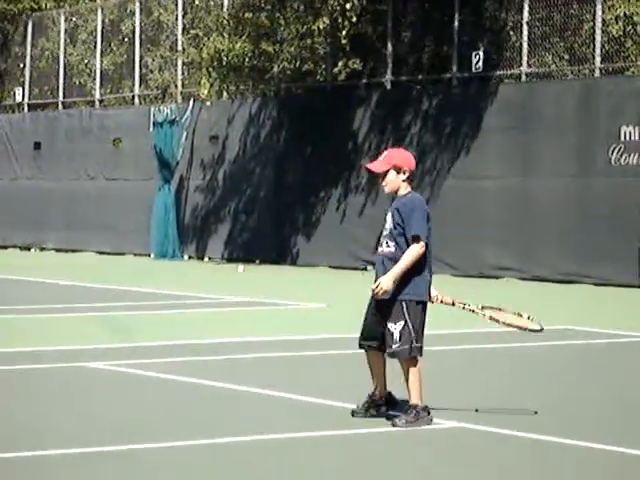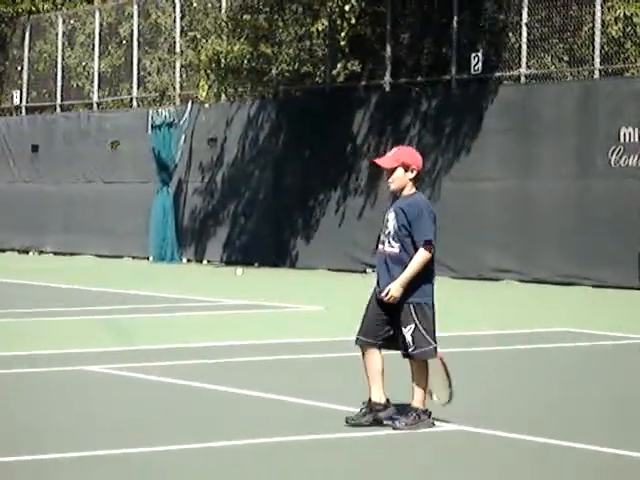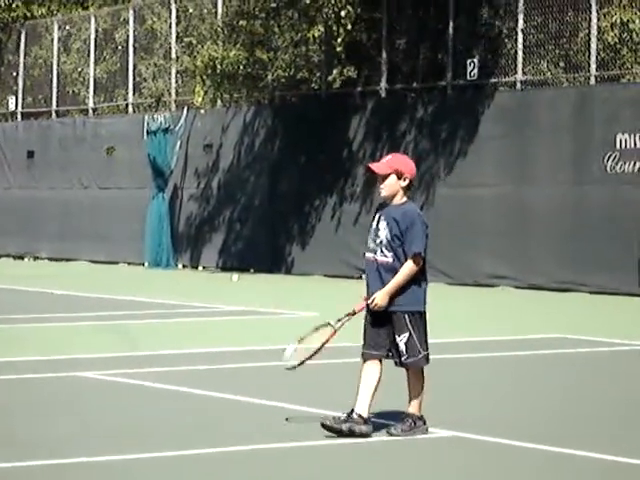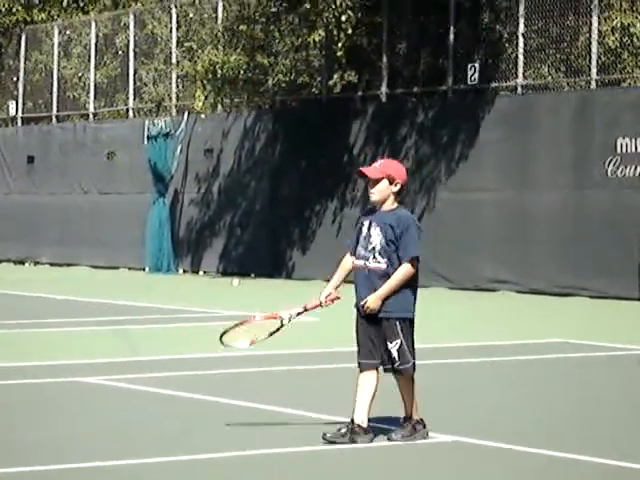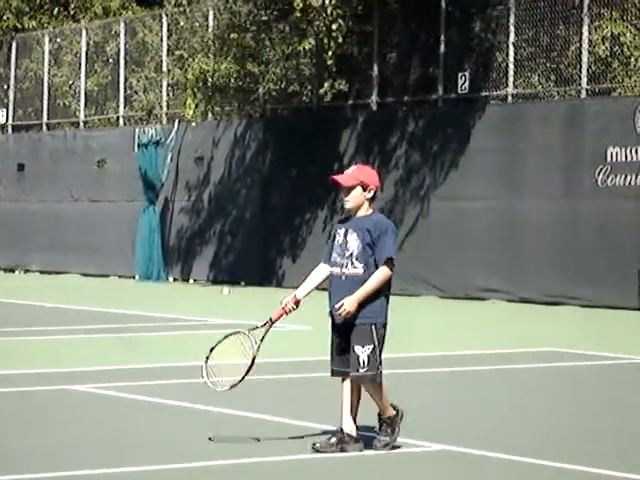
dt=0.2s
person 1, frame 1
left shoulder: (413, 204)
right shoulder: (397, 205)
left elbow: (419, 246)
left wrist: (392, 276)
right wrist: (427, 285)
left hip: (406, 292)
right hip: (386, 290)
left knee: (404, 350)
right knee: (371, 343)
left ankle: (418, 408)
right ankle: (380, 398)
person 1, frame 2
left shoulder: (419, 206)
right shoulder: (397, 203)
left elbow: (426, 250)
left wrist: (401, 283)
left hip: (412, 293)
right hip: (386, 289)
left knee: (416, 351)
right knee: (369, 341)
left ankle: (419, 411)
right ankle: (378, 404)
person 1, frame 3
left shoulder: (411, 216)
right shoulder: (382, 210)
left elbow: (415, 261)
left wrist: (387, 292)
right wrist: (374, 291)
left hip: (405, 301)
right hip: (378, 298)
left knee: (411, 360)
right knee: (372, 356)
left ankle: (415, 418)
right ankle: (359, 417)
person 1, frame 4
left shoulder: (404, 221)
right shoulder: (367, 216)
left elbow: (410, 265)
right elbow: (352, 256)
left wrist: (379, 295)
right wrist: (332, 285)
left hip: (394, 307)
right hip: (368, 306)
left knee: (401, 366)
right knee: (367, 364)
left ankle: (414, 422)
right ankle: (359, 426)
person 1, frame 5
left shoulder: (381, 226)
right shoulder: (341, 225)
left elbow: (386, 269)
right elbow: (327, 266)
left wrist: (356, 298)
right wrist: (299, 293)
left hip: (368, 314)
right hip: (341, 313)
left knee: (365, 372)
right knee: (346, 373)
left ankle: (389, 415)
right ankle: (348, 434)
